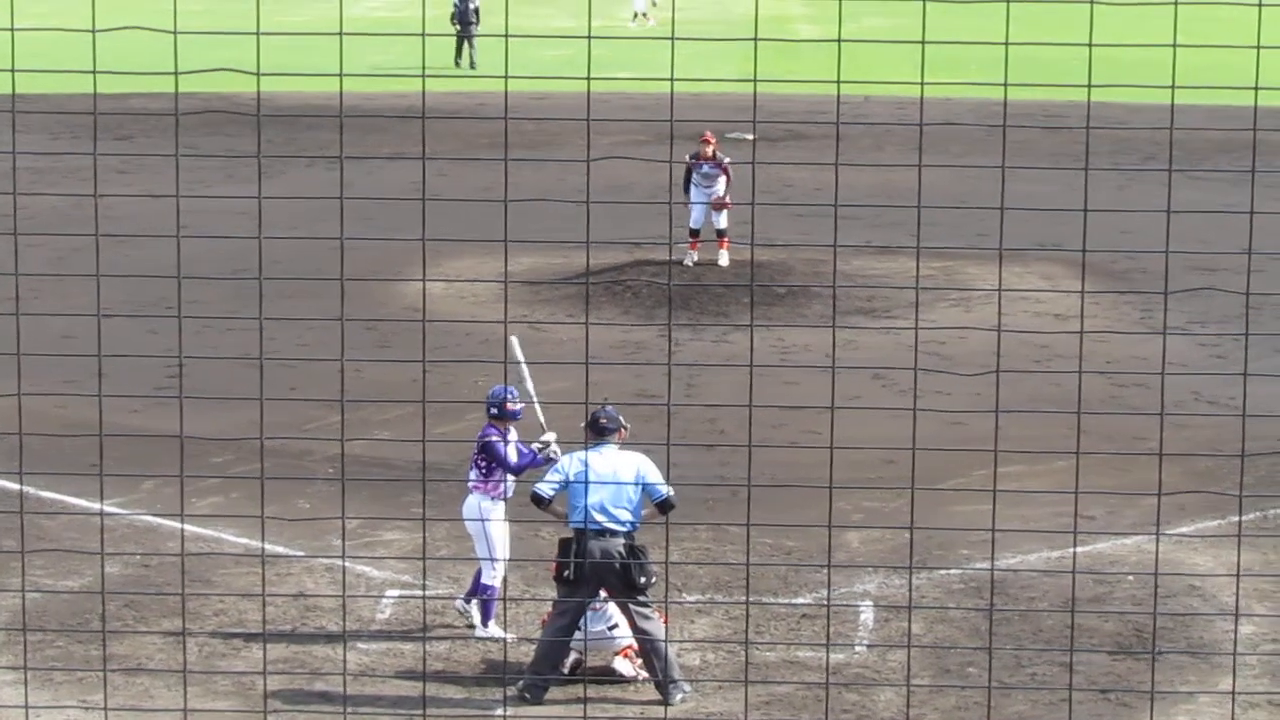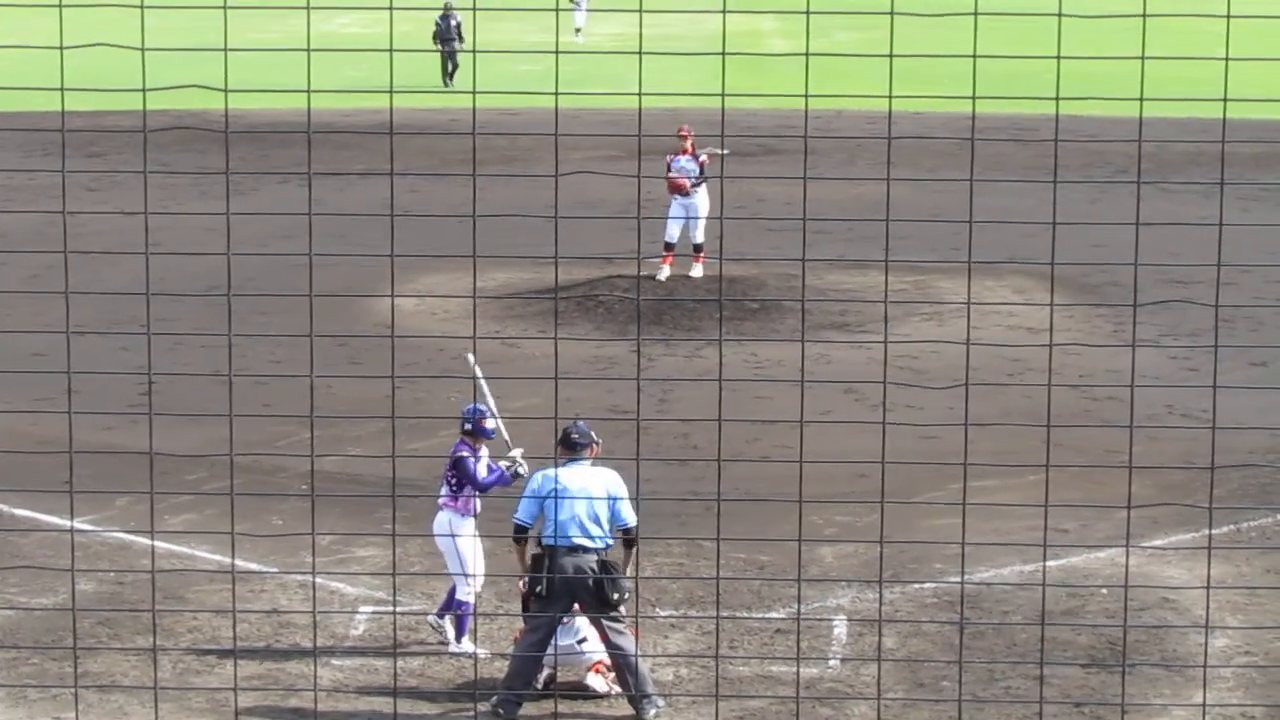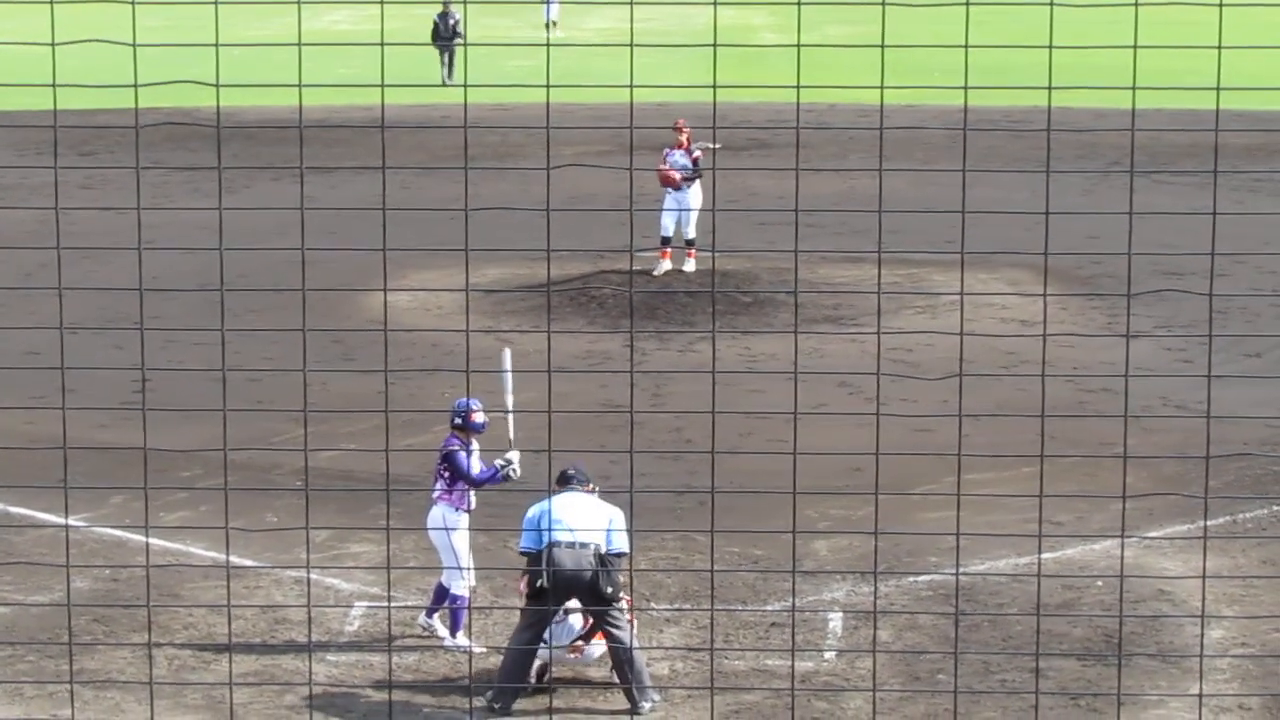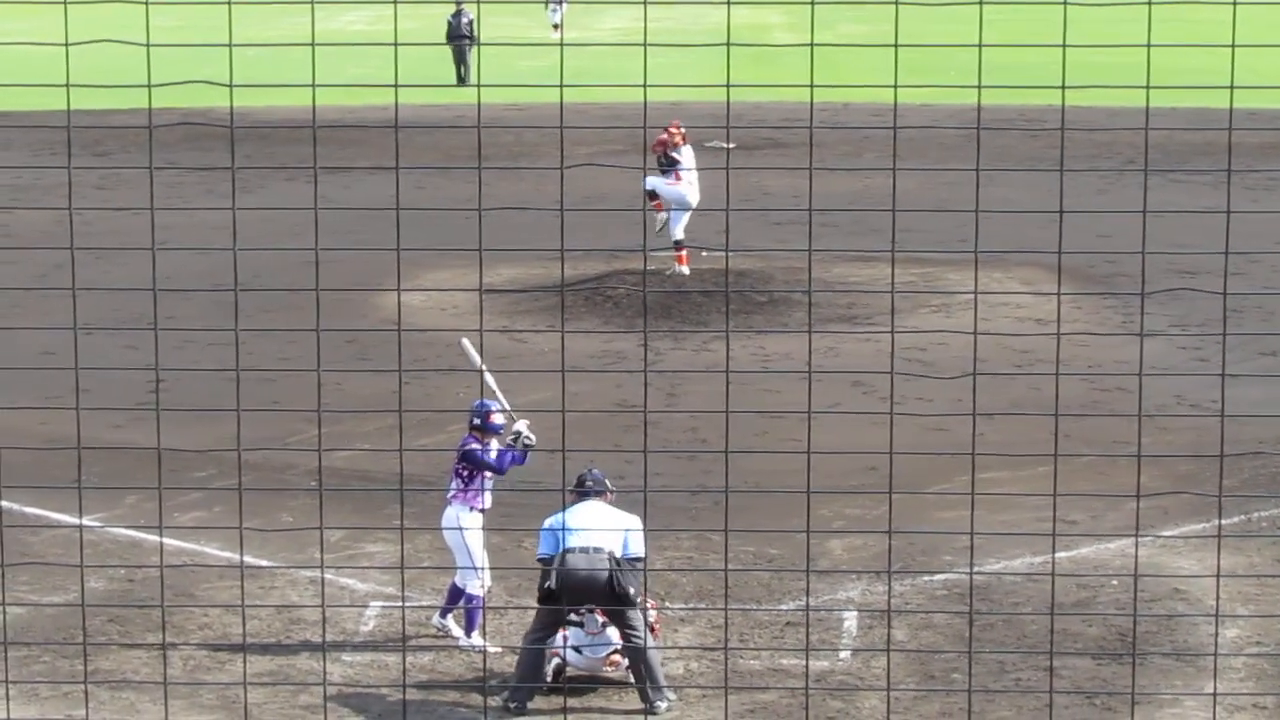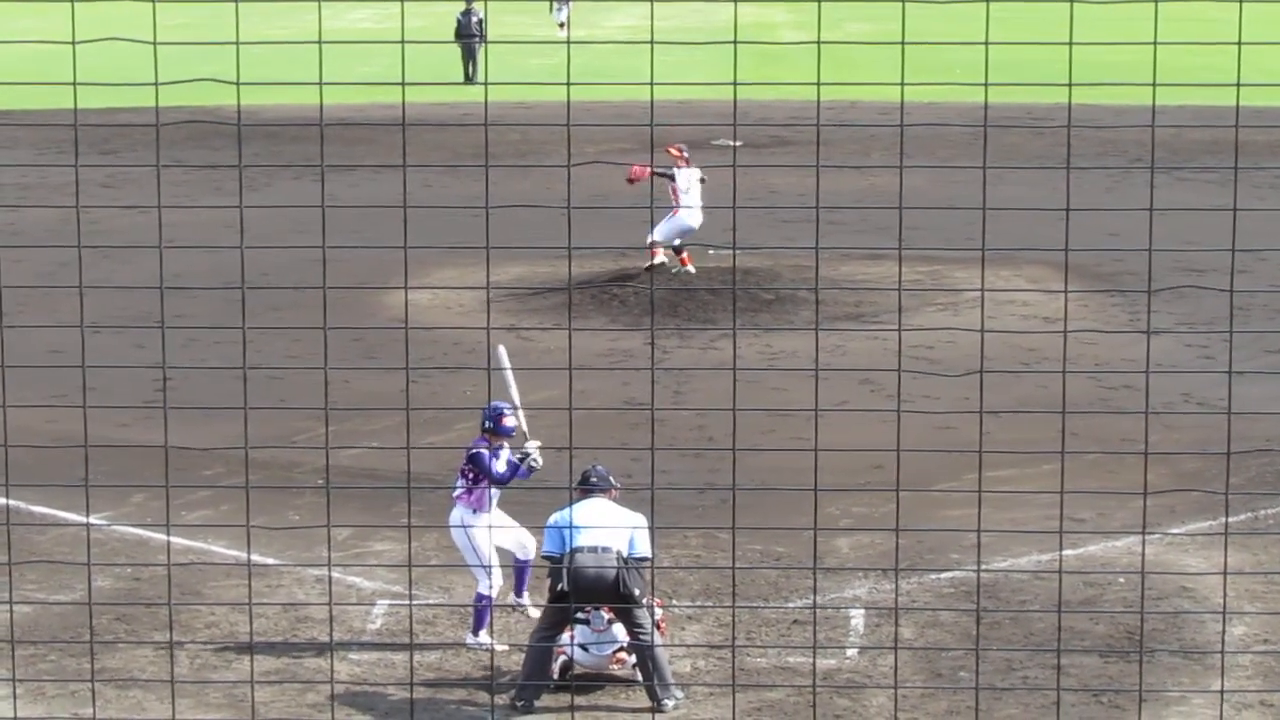
dt=1s
person 1, frame 1
left shoulder: (571, 460)
right shoulder: (637, 461)
left elbow: (539, 496)
right elbow: (667, 502)
left wrist: (566, 515)
right wrist: (638, 517)
left hip: (582, 549)
right hip: (620, 550)
left knee: (561, 619)
right knee: (645, 618)
left ankle: (534, 685)
right ankle: (672, 686)
person 1, frame 2
left shoulder: (543, 479)
right shoulder: (609, 478)
left elbow: (520, 531)
right elbow: (630, 533)
left wrist: (525, 568)
right wrist: (624, 568)
left hip: (555, 565)
right hip: (594, 567)
left knee: (534, 635)
right knee: (618, 635)
person 1, frame 3
left shoulder: (539, 508)
right shoulder: (609, 509)
left elbow: (531, 557)
right elbow: (616, 557)
left wrist: (529, 595)
right wrist: (613, 591)
left hip: (553, 564)
right hip: (593, 565)
left knee: (527, 632)
right knee: (619, 630)
left ankle: (501, 698)
right ankle: (642, 698)
person 1, frame 4
left shoulder: (555, 519)
right shoulder: (627, 518)
left elbow: (546, 562)
right elbow: (634, 563)
right wrist: (631, 594)
left hip: (566, 572)
right hip: (607, 571)
left knee: (538, 635)
right knee: (637, 635)
left ankle: (517, 699)
right ankle: (657, 698)
person 1, frame 5
left shoulder: (560, 516)
right shoulder: (632, 516)
left elbow: (554, 560)
right elbow: (639, 562)
left wrist: (567, 586)
left hip: (575, 570)
right hip: (615, 571)
left knee: (545, 633)
right knee: (644, 632)
left ankle: (525, 698)
right ankle: (665, 696)
person 2, frame 1
left shoulder: (508, 432)
right shoulder: (489, 436)
left elbow: (528, 460)
right elbow: (514, 467)
left wrist: (548, 455)
right wrist: (538, 447)
left hip: (494, 505)
right hip: (483, 506)
left knee: (494, 562)
right knee: (494, 567)
left ankle: (467, 601)
right ankle: (486, 626)
person 2, frame 2
left shoulder: (479, 451)
right shoulder: (462, 454)
left elbow: (498, 479)
right elbow: (481, 485)
left wrist: (515, 470)
right wrist: (506, 463)
left hip: (464, 521)
right hip: (453, 523)
left knee: (474, 576)
right knee: (468, 582)
left ankle: (441, 617)
right ankle: (460, 642)
person 2, frame 3
left shoulder: (470, 446)
right shoulder: (452, 448)
left elbow: (484, 477)
right elbow: (474, 480)
left wrist: (506, 473)
right wrist: (502, 464)
left hip: (456, 517)
right hip: (447, 517)
left knee: (454, 573)
right knee: (462, 577)
left ankle: (429, 617)
right ankle: (455, 637)
person 2, frame 4
left shoulder: (489, 444)
right shoulder: (470, 448)
left elbow: (516, 460)
right elbow: (500, 468)
left wrist: (525, 445)
right wrist: (514, 439)
left hip: (470, 517)
right hip: (462, 518)
left knee: (468, 573)
right knee: (478, 578)
left ankle: (443, 618)
right ankle: (470, 637)
person 2, frame 5
left shoulder: (501, 447)
right shoulder: (479, 451)
left elbow: (517, 474)
right elbow: (499, 480)
left wrist: (530, 464)
right wrist: (522, 456)
left hip: (487, 513)
right hip: (468, 519)
left knee: (525, 543)
right knee: (491, 578)
left ankle: (519, 598)
right ankle: (477, 636)
